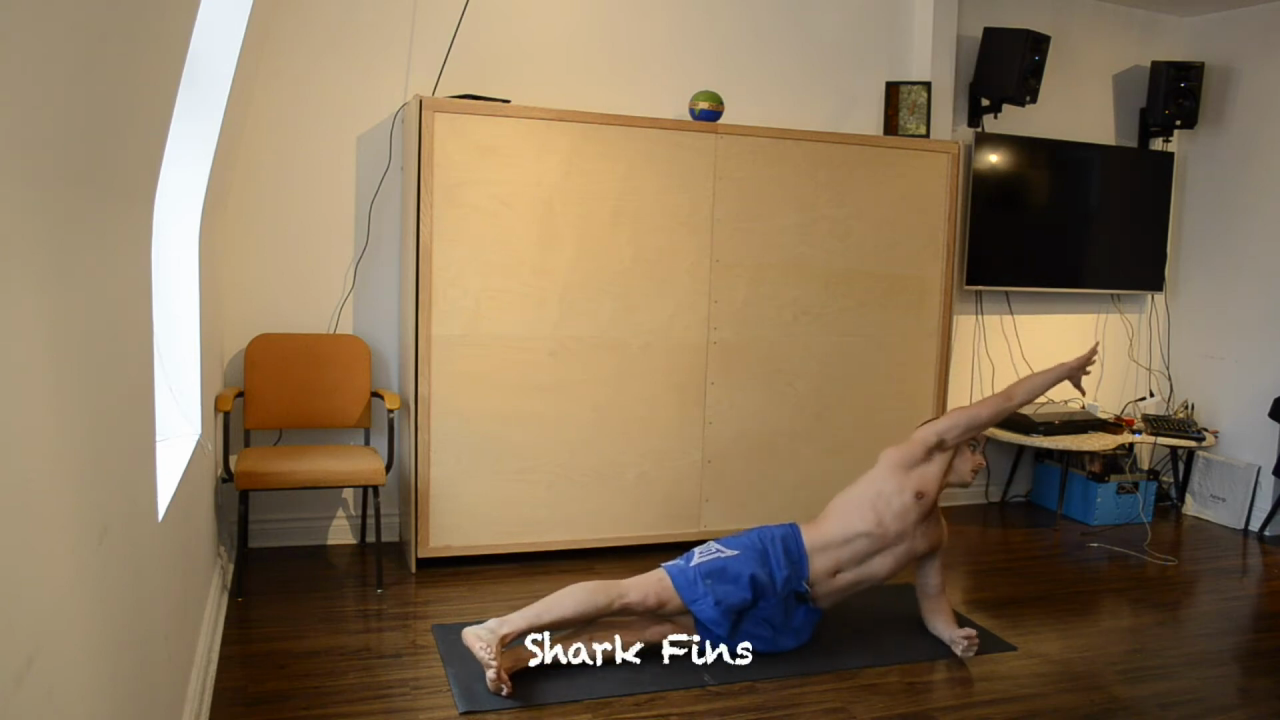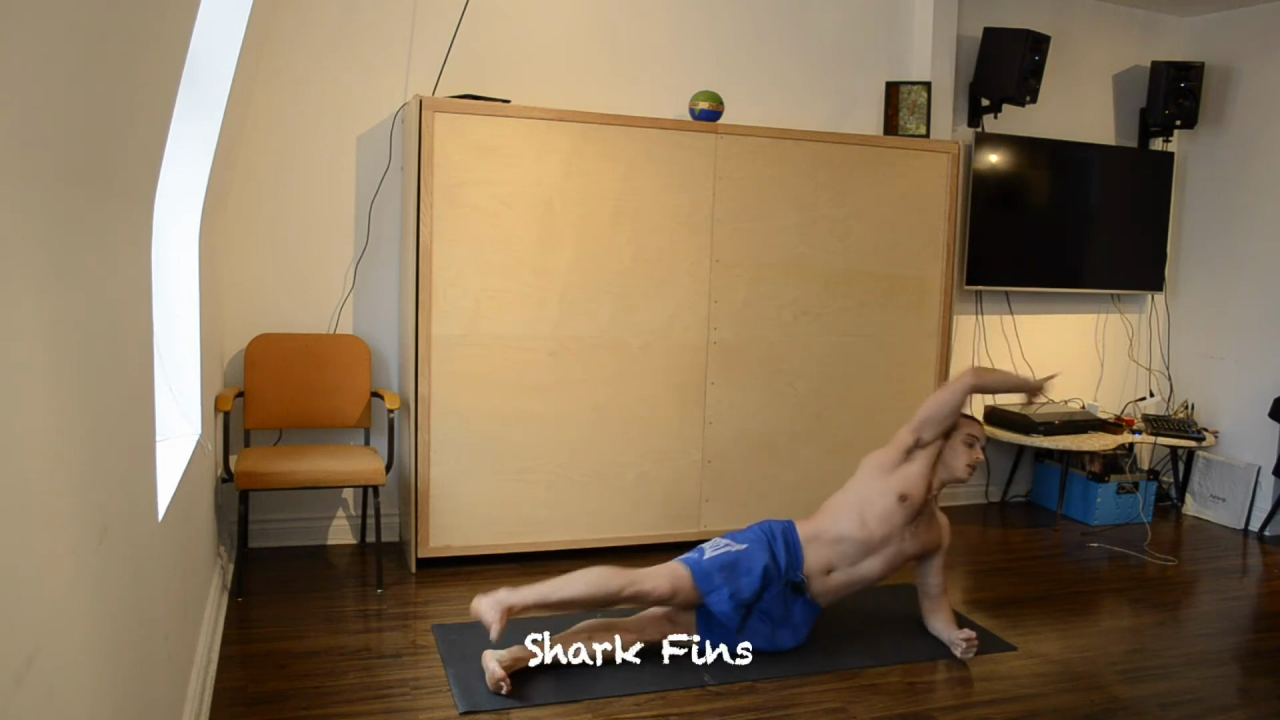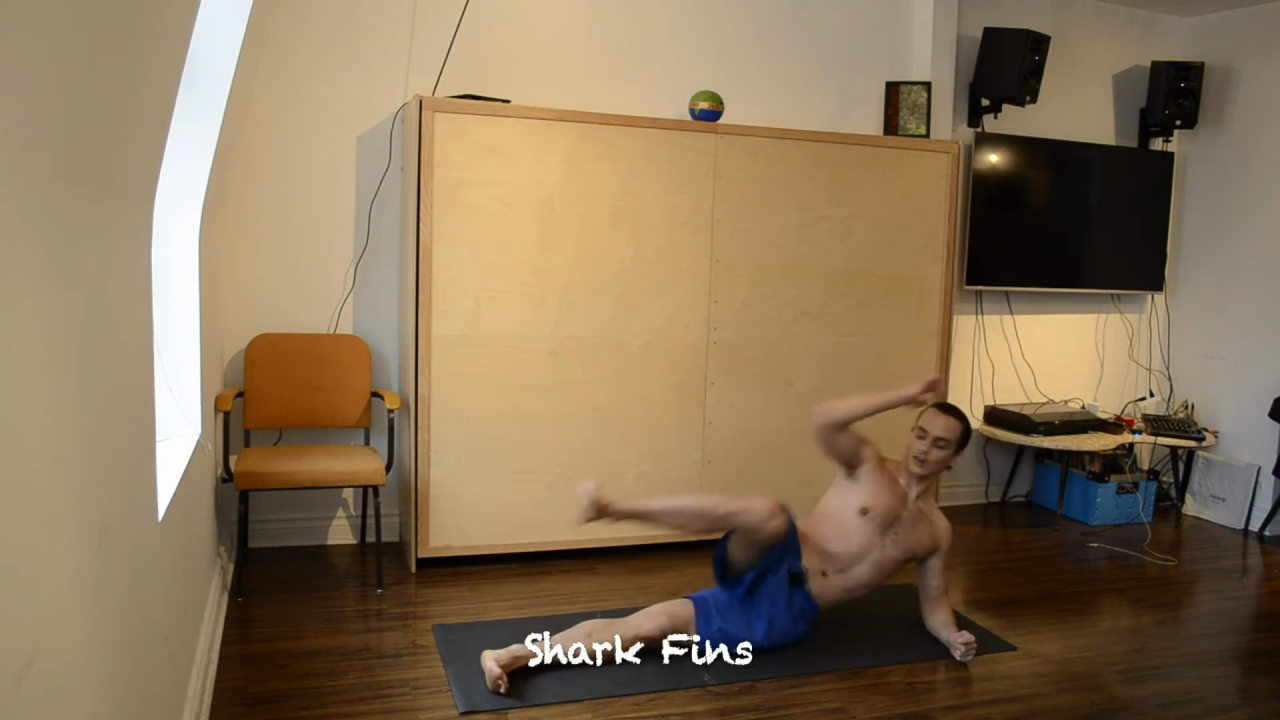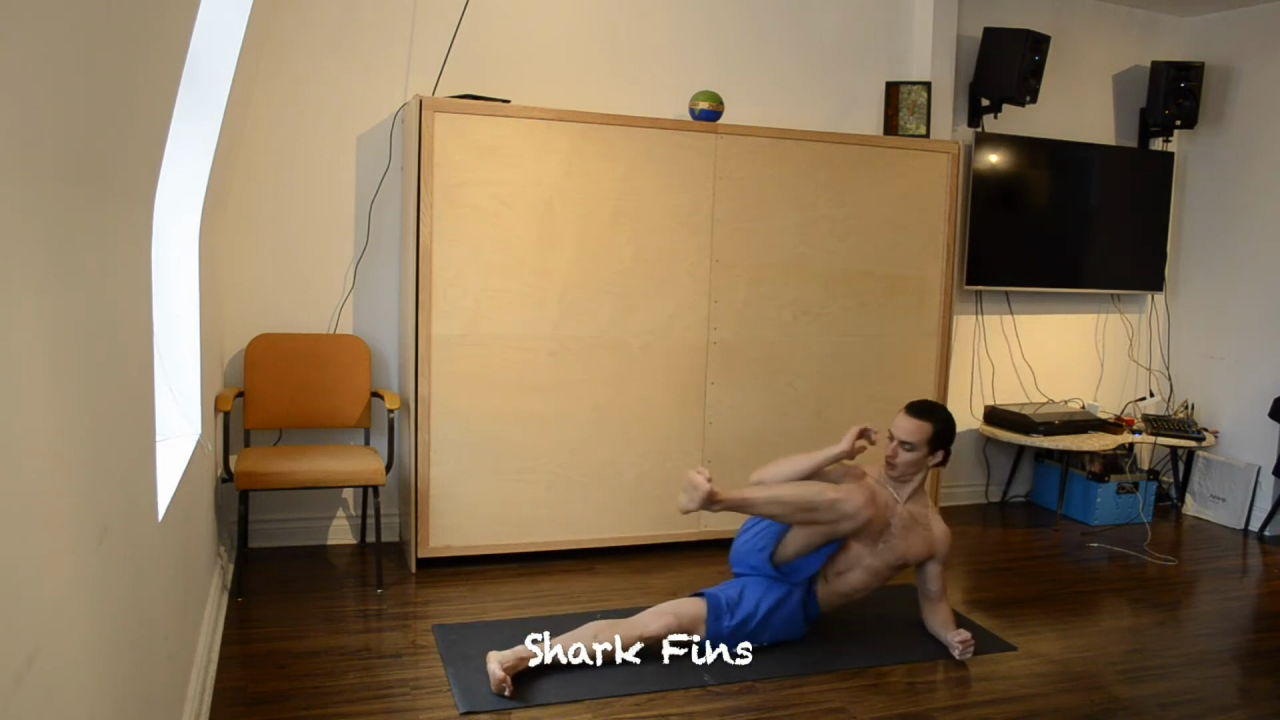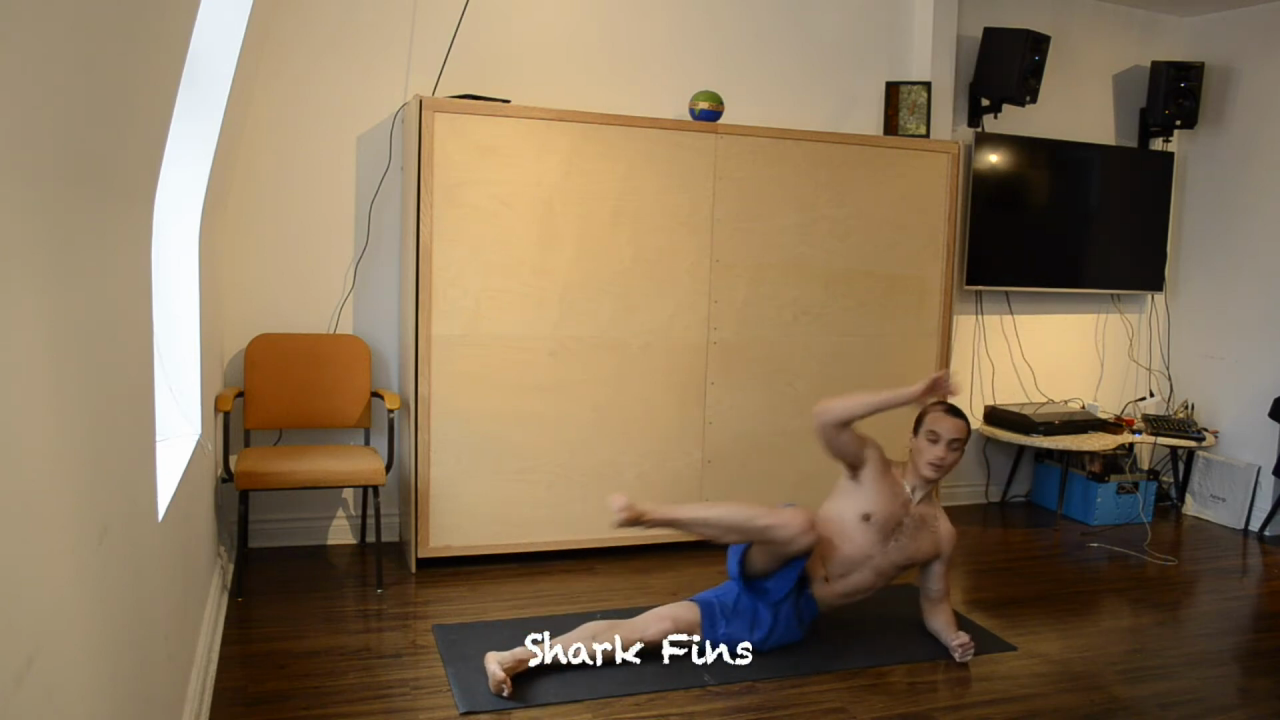
dt=0.3s
person 1, frame 1
left shoulder: (934, 532)
right shoulder: (921, 453)
left elbow: (931, 598)
right elbow: (998, 402)
left wrist: (952, 633)
right wrist: (1065, 370)
left hip: (789, 617)
right hip: (771, 561)
left knee: (663, 628)
right knee: (641, 598)
left ankle: (518, 656)
right ankle: (497, 632)
person 1, frame 2
left shoulder: (936, 533)
right shoulder: (909, 455)
left elbow: (933, 601)
right elbow: (964, 381)
left wrist: (951, 634)
right wrist: (1024, 383)
left hip: (790, 615)
right hip: (771, 557)
left knee: (665, 626)
right knee: (653, 586)
left ankle: (518, 655)
right ankle: (510, 598)
person 1, frame 3
left shoulder: (936, 532)
right shoulder: (870, 466)
left elbow: (933, 600)
right elbow: (823, 418)
left wrist: (952, 634)
right wrist: (902, 397)
left hip: (788, 613)
right hip: (764, 567)
left knee: (660, 624)
right knee: (766, 515)
left ankle: (521, 656)
right ankle: (616, 508)
person 1, frame 4
left shoulder: (935, 534)
right shoulder: (855, 479)
left elbow: (933, 602)
right elbow: (761, 480)
left wrist: (951, 635)
right wrist: (840, 450)
left hip: (791, 611)
right hip: (770, 563)
left knee: (663, 624)
right knee: (856, 504)
left ankle: (524, 657)
person 1, frame 5
left shoulder: (941, 535)
right shoulder: (871, 468)
left elbow: (935, 600)
right elbow: (825, 415)
left wrist: (951, 636)
right wrist: (911, 395)
left hip: (789, 619)
right hip: (773, 570)
left knee: (662, 628)
right knee: (798, 526)
left ankle: (522, 658)
right ankle: (650, 515)
